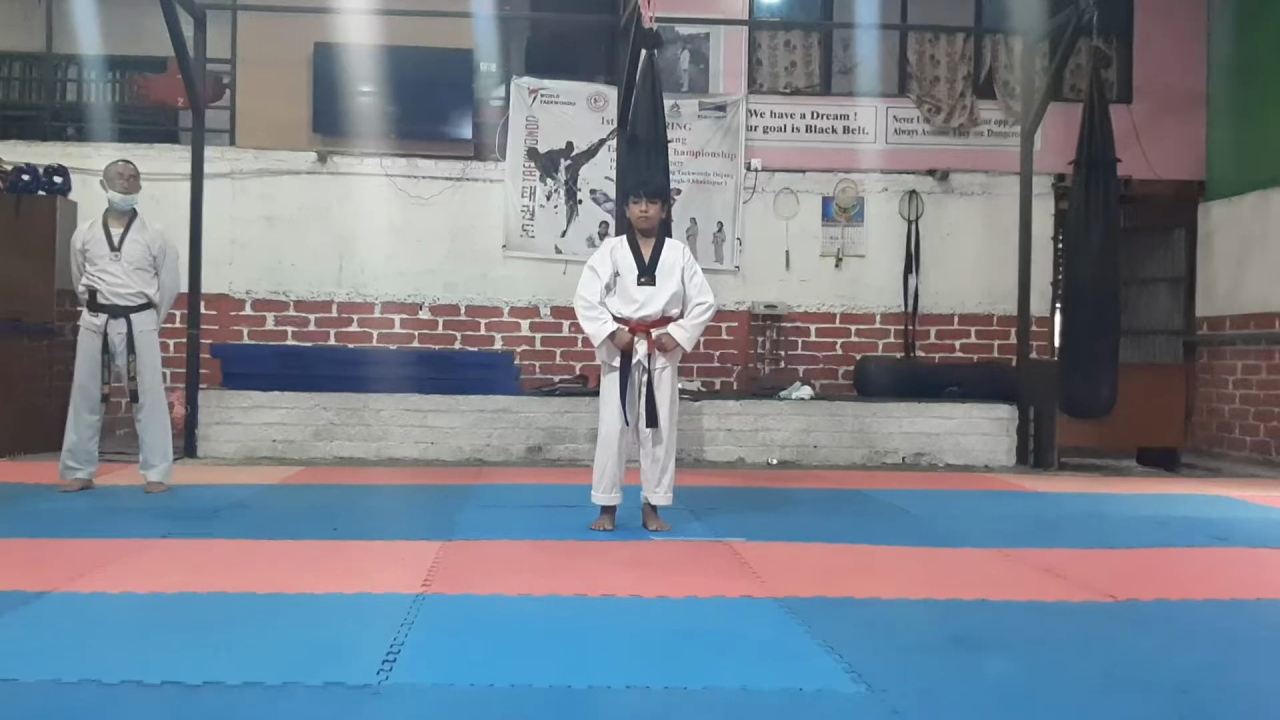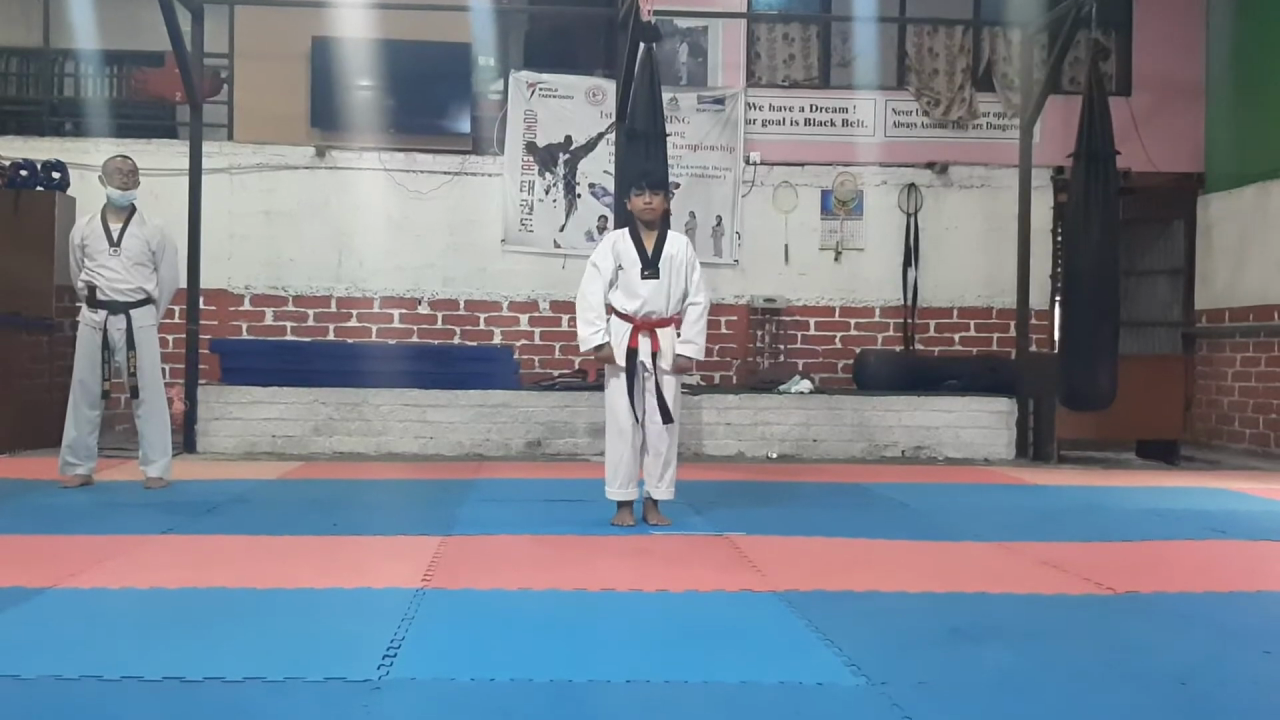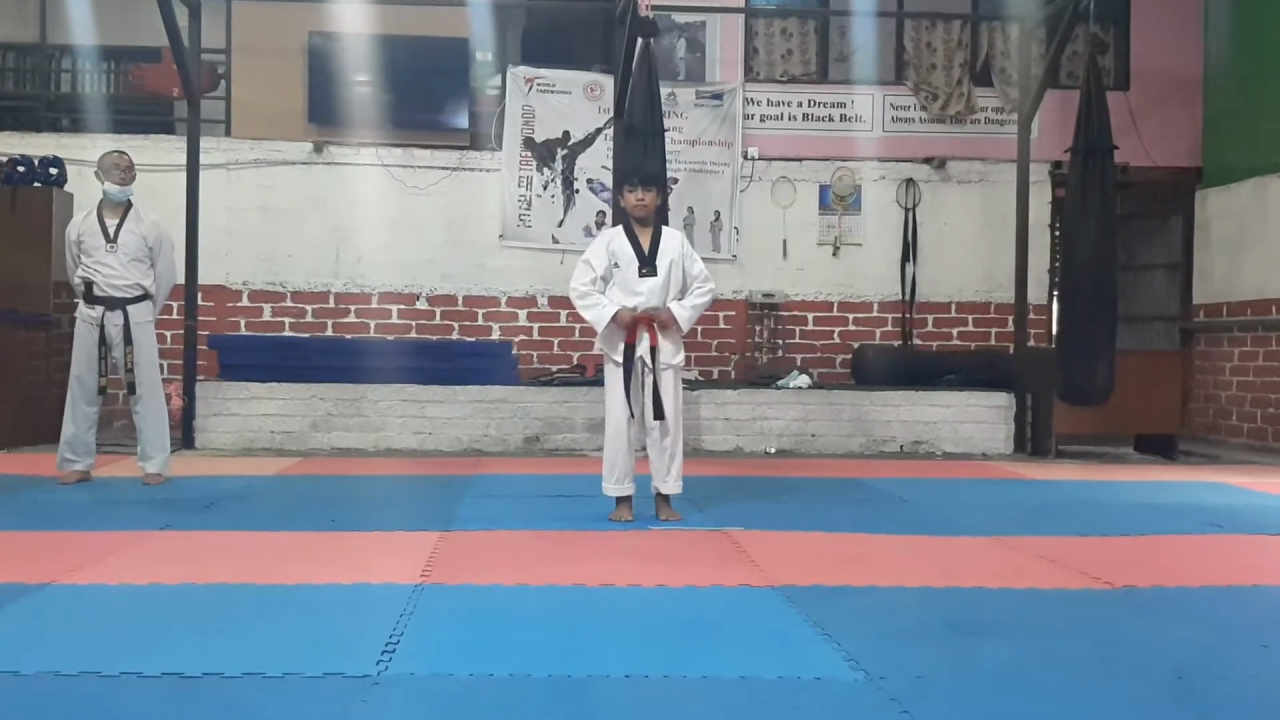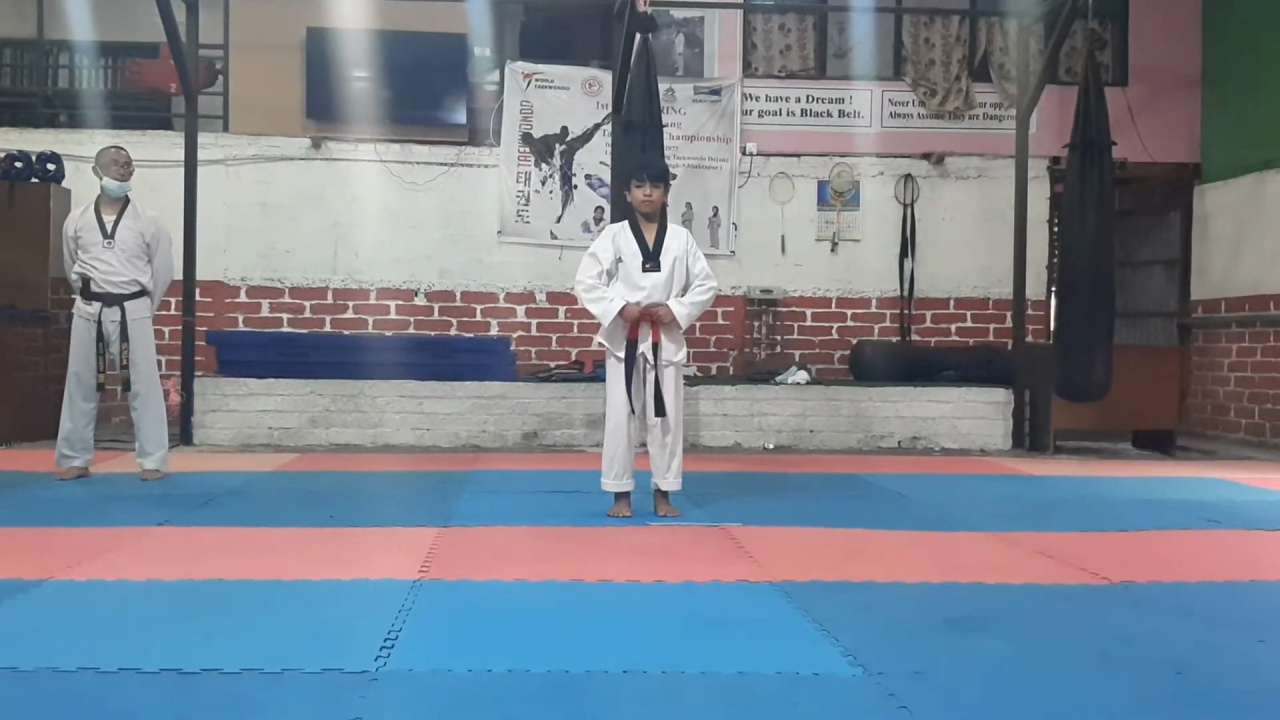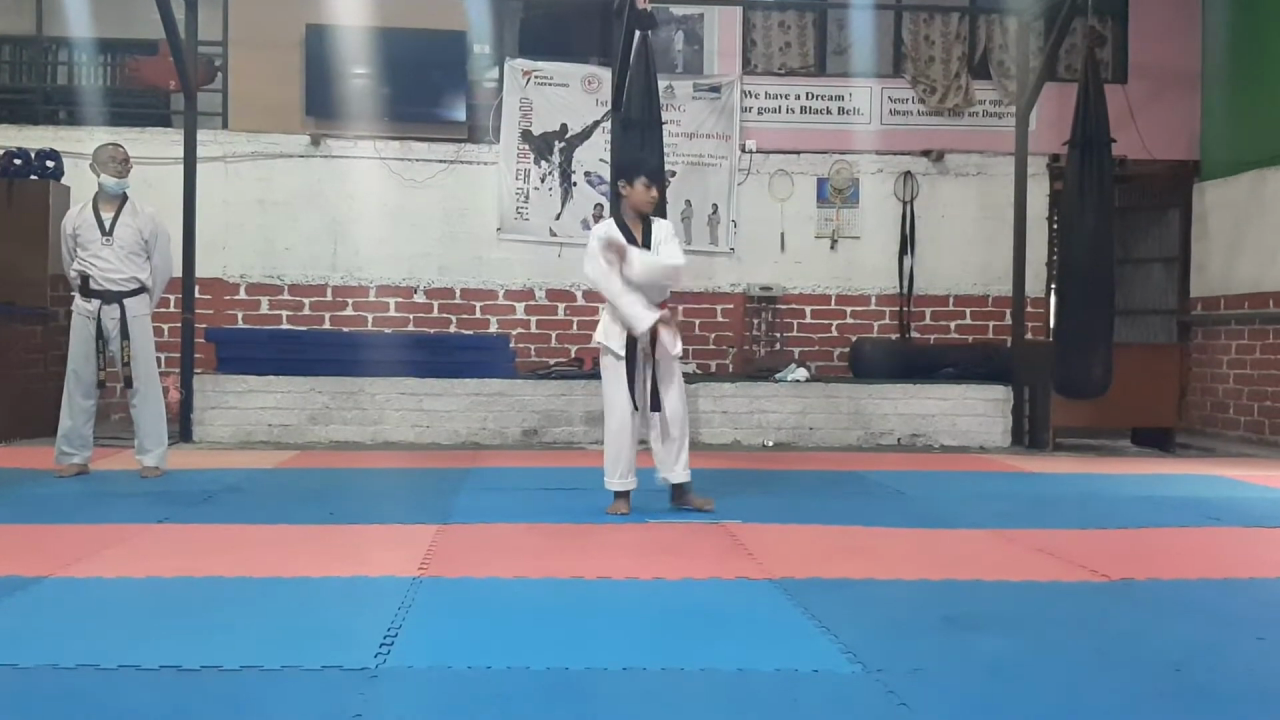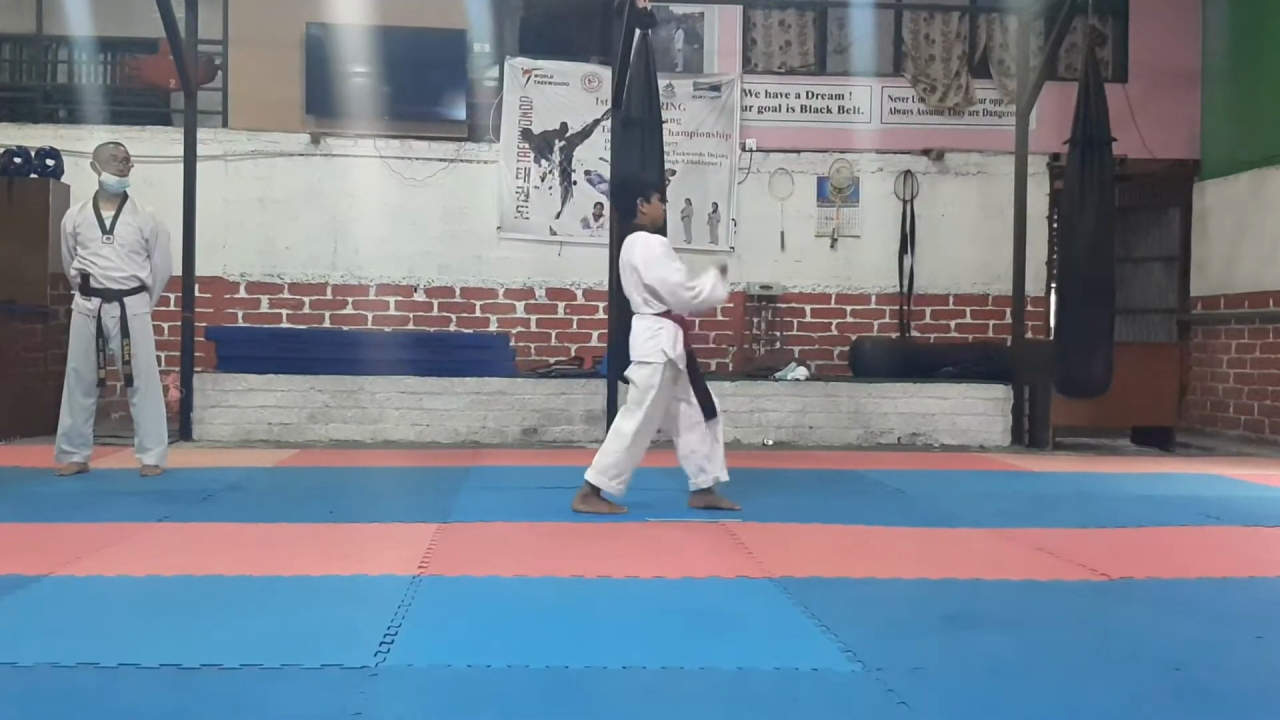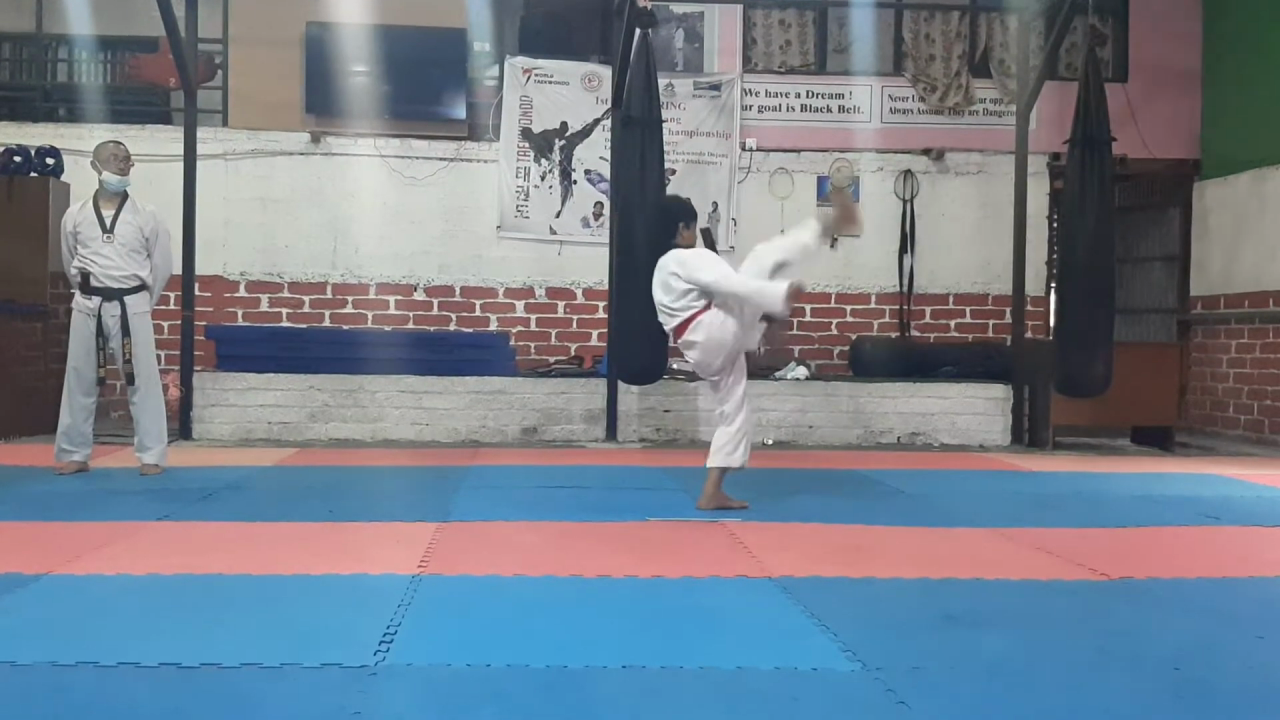
dt=0.7s
person 1, frame 1
left shoulder: (679, 253)
right shoulder: (611, 250)
left elbow: (704, 301)
right elbow: (586, 299)
left wrist: (679, 335)
right wrist: (611, 333)
left hip: (661, 350)
right hip: (620, 349)
left knee: (660, 429)
right knee: (613, 428)
left ankle: (652, 506)
right ankle: (607, 507)
person 1, frame 2
left shoulder: (680, 246)
right shoulder: (614, 243)
left elbow: (696, 301)
right elbow: (591, 295)
left wrist: (689, 348)
right wrist: (599, 341)
left hip: (664, 345)
right hip: (623, 342)
left knee: (663, 425)
right knee: (623, 424)
left ankle: (652, 501)
right ankle: (624, 502)
person 1, frame 3
left shoulder: (675, 240)
right shoulder: (609, 240)
left elbow: (703, 286)
right elbow: (581, 287)
left wrist: (678, 313)
right wrist: (612, 314)
left hip: (663, 342)
right hip: (622, 341)
left knee: (666, 420)
right knee: (619, 421)
left ankle: (664, 496)
right ankle: (622, 497)
person 1, frame 4
left shoulder: (681, 237)
right shoulder: (614, 235)
left elbow: (706, 285)
right elbow: (586, 282)
left wrist: (677, 310)
right wrist: (619, 307)
left hip: (665, 338)
right hip: (623, 337)
left knee: (666, 416)
right knee: (620, 416)
left ankle: (663, 492)
right ankle: (621, 493)
person 1, frame 5
left shoulder: (663, 229)
right shoulder: (604, 234)
left elbow: (674, 267)
right elbow: (613, 285)
left wrist: (632, 259)
right wrist: (649, 320)
left hip: (659, 329)
right hip: (622, 330)
left knee: (671, 410)
right knee: (620, 413)
left ankle: (680, 487)
right ankle: (621, 491)
person 1, frame 6
left shoulder: (635, 245)
right shoulder: (653, 245)
right elbow: (685, 294)
left wrist: (707, 283)
right wrist: (715, 279)
left hip: (665, 342)
right hip: (659, 342)
left knee: (701, 412)
right knee: (638, 420)
left ankle: (704, 489)
right ankle: (588, 493)
person 1, frame 7
left shoulder: (663, 269)
right shoulder: (689, 258)
right elbow: (730, 285)
right wrist: (782, 291)
left hip: (705, 351)
right hip: (721, 327)
left knee: (731, 414)
right knee: (764, 257)
left ankle: (712, 492)
right ankle: (828, 226)
person 2, frame 1
left shoulder: (153, 235)
right shoulder: (85, 233)
left elbow: (169, 283)
right elbow: (79, 280)
left wrist: (148, 318)
right wrist: (98, 313)
left hip: (138, 325)
right hip: (96, 324)
left knee: (149, 398)
right knee: (85, 397)
left ankle: (156, 473)
right ankle: (79, 471)
person 2, frame 2
left shoulder: (152, 230)
right shoulder: (84, 229)
left elbow: (168, 279)
right elbow: (79, 275)
left wrist: (147, 314)
right wrist: (98, 308)
left hip: (137, 321)
right hip: (95, 320)
left knee: (148, 394)
right knee: (85, 393)
left ankle: (156, 468)
right ankle: (79, 466)
person 2, frame 3
left shoulder: (149, 225)
right shoulder: (80, 225)
left elbow: (166, 274)
right elbow: (75, 272)
left wrist: (145, 310)
right wrist: (95, 304)
left hip: (134, 316)
right hip: (92, 316)
left knee: (146, 390)
right knee: (82, 389)
left ankle: (154, 465)
right ankle: (77, 463)
person 2, frame 4
left shoulder: (147, 221)
right shoulder: (77, 220)
left elbow: (163, 270)
right elbow: (72, 267)
left wrist: (143, 306)
right wrist: (92, 300)
left hip: (132, 313)
right hip: (89, 312)
left knee: (144, 386)
right knee: (81, 386)
left ankle: (152, 461)
right ankle: (75, 459)
person 2, frame 5
left shoulder: (145, 218)
right shoulder: (75, 218)
left elbow: (162, 267)
right elbow: (70, 265)
left wrist: (142, 302)
right wrist: (90, 297)
left hip: (130, 309)
right hip: (88, 309)
left knee: (143, 383)
right knee: (80, 383)
left ankle: (152, 457)
right ankle: (74, 456)
person 2, frame 6
left shoulder: (145, 217)
right shoulder: (75, 217)
left elbow: (162, 266)
right elbow: (71, 264)
left wrist: (141, 302)
right wrist: (91, 296)
left hip: (131, 308)
right hip: (88, 308)
left knee: (143, 382)
right knee: (80, 382)
left ankle: (152, 456)
right ankle: (74, 454)
person 2, frame 7
left shoulder: (146, 216)
right shoulder: (75, 215)
left elbow: (162, 265)
right elbow: (71, 263)
left wrist: (142, 301)
right wrist: (91, 295)
left hip: (131, 307)
right hip: (88, 307)
left knee: (143, 380)
right knee: (80, 381)
left ankle: (151, 455)
right ankle: (74, 454)
